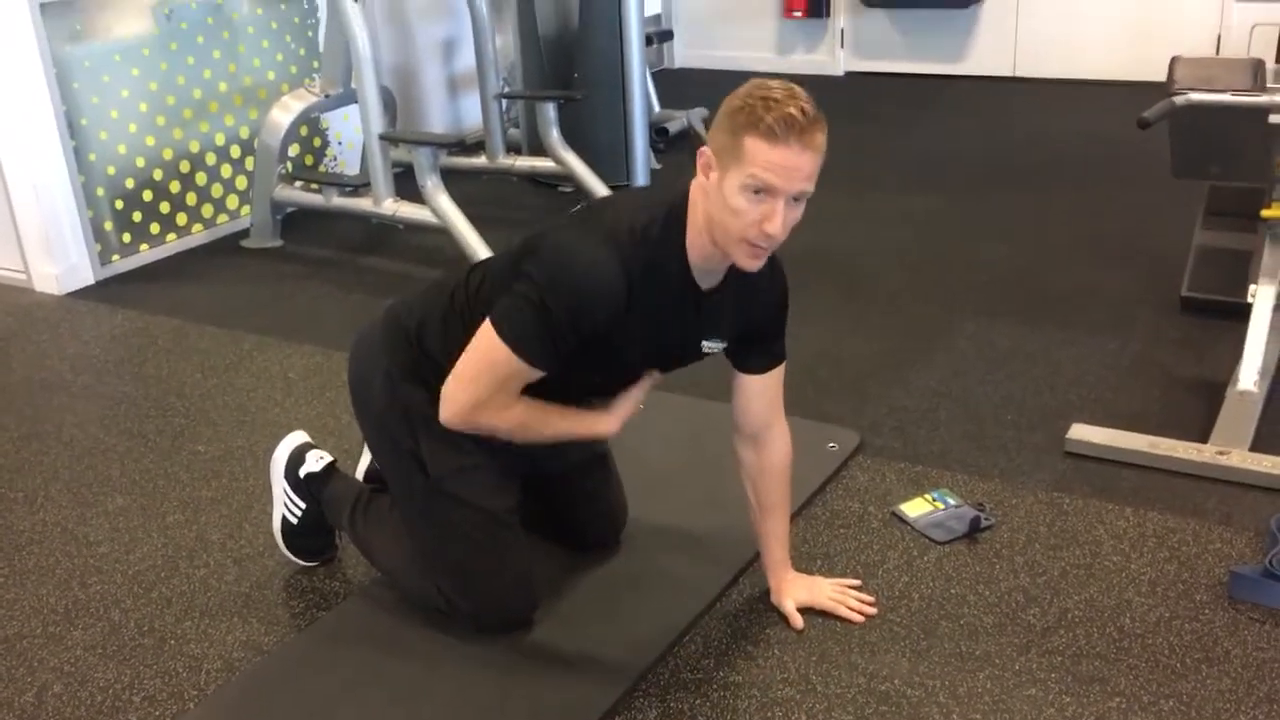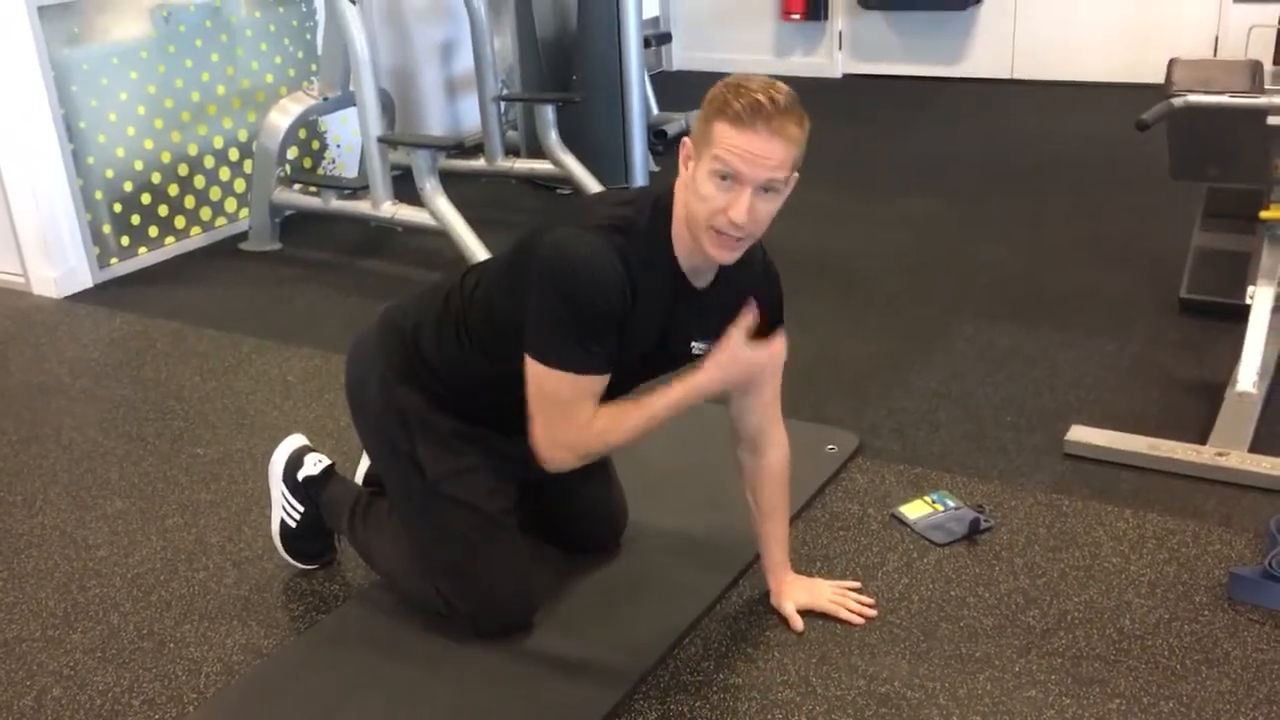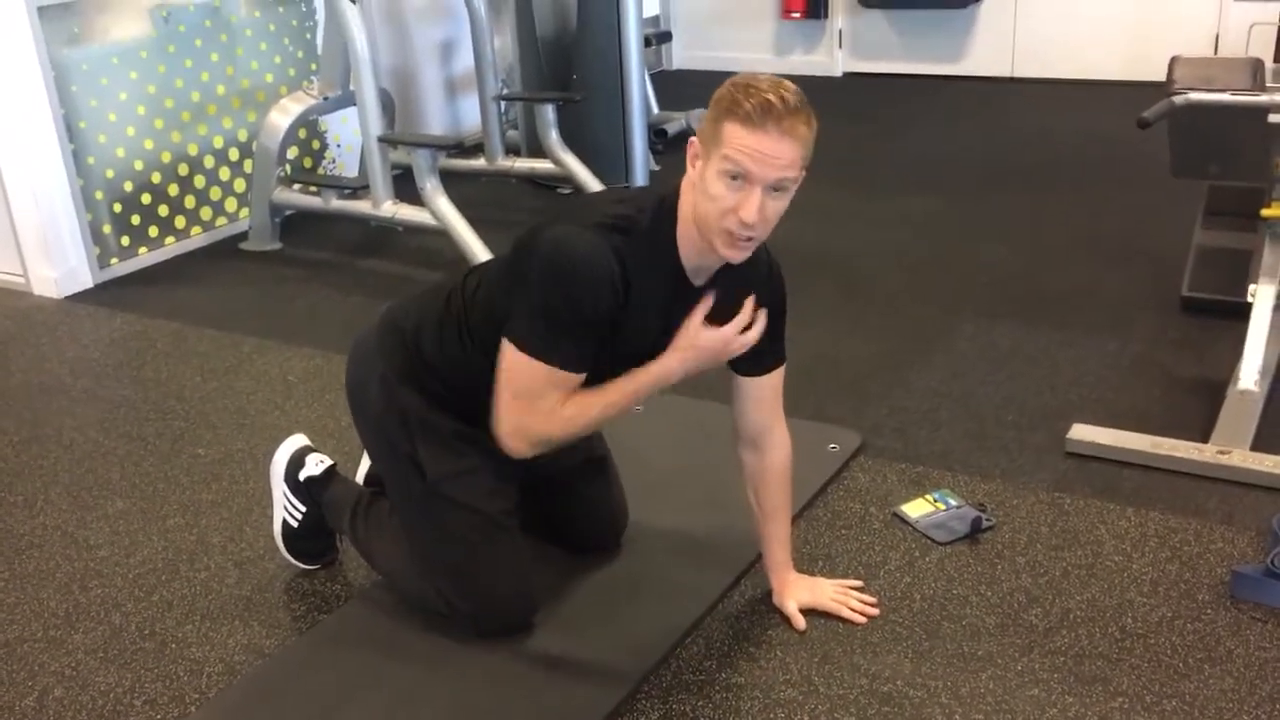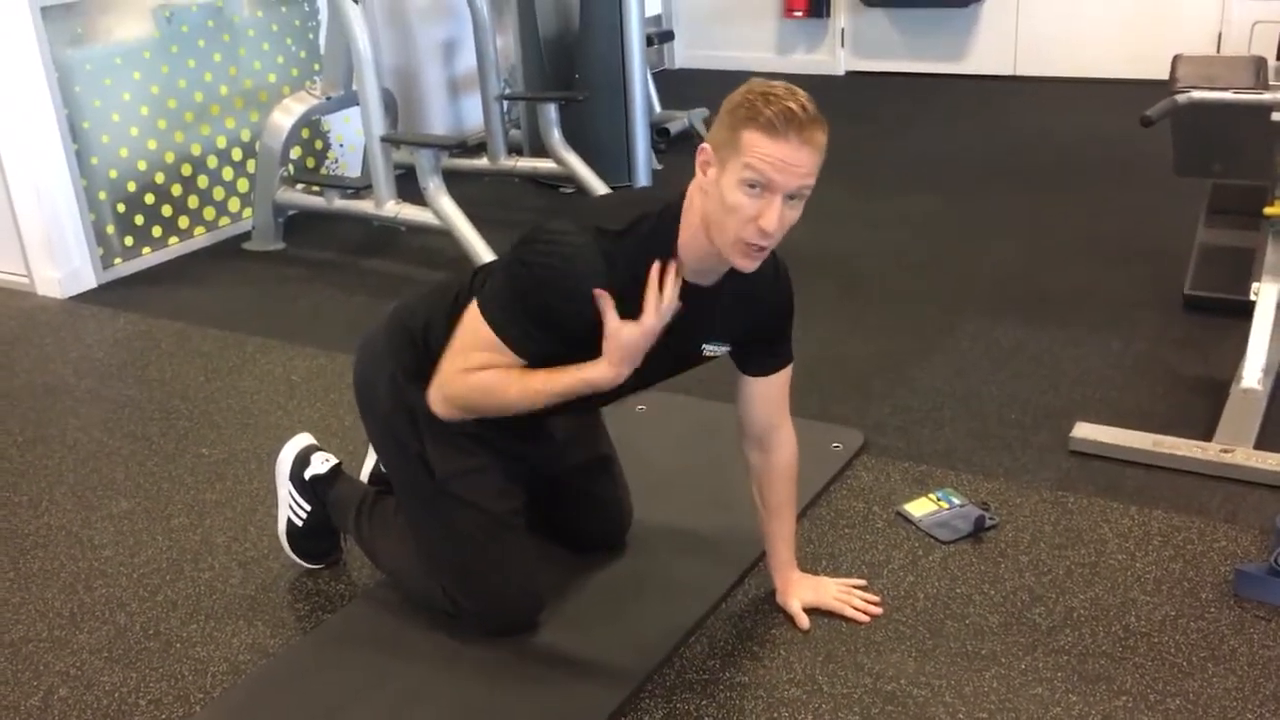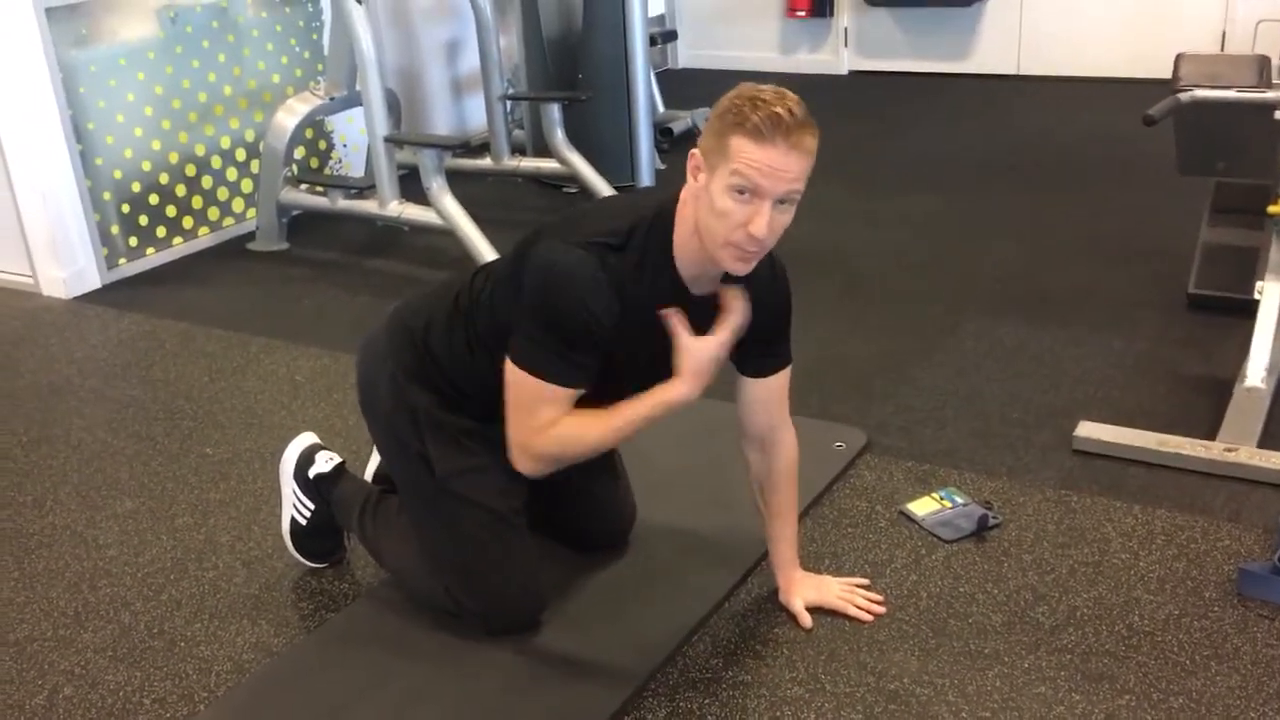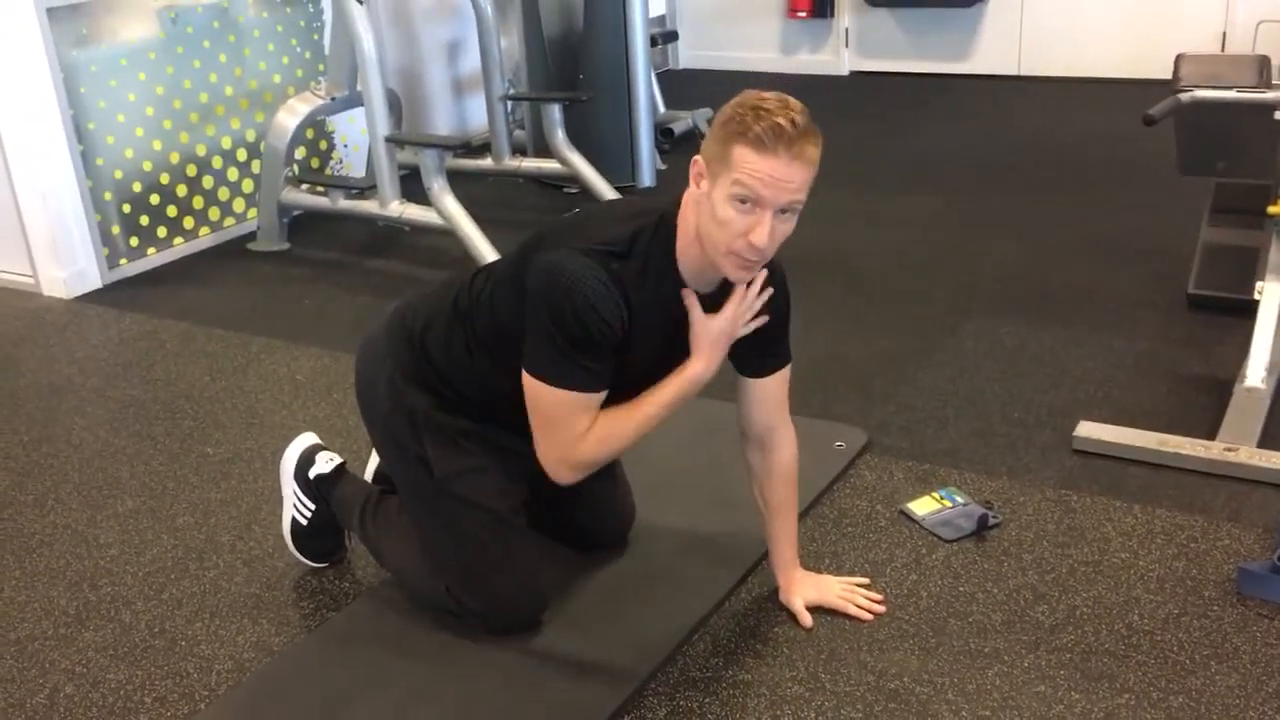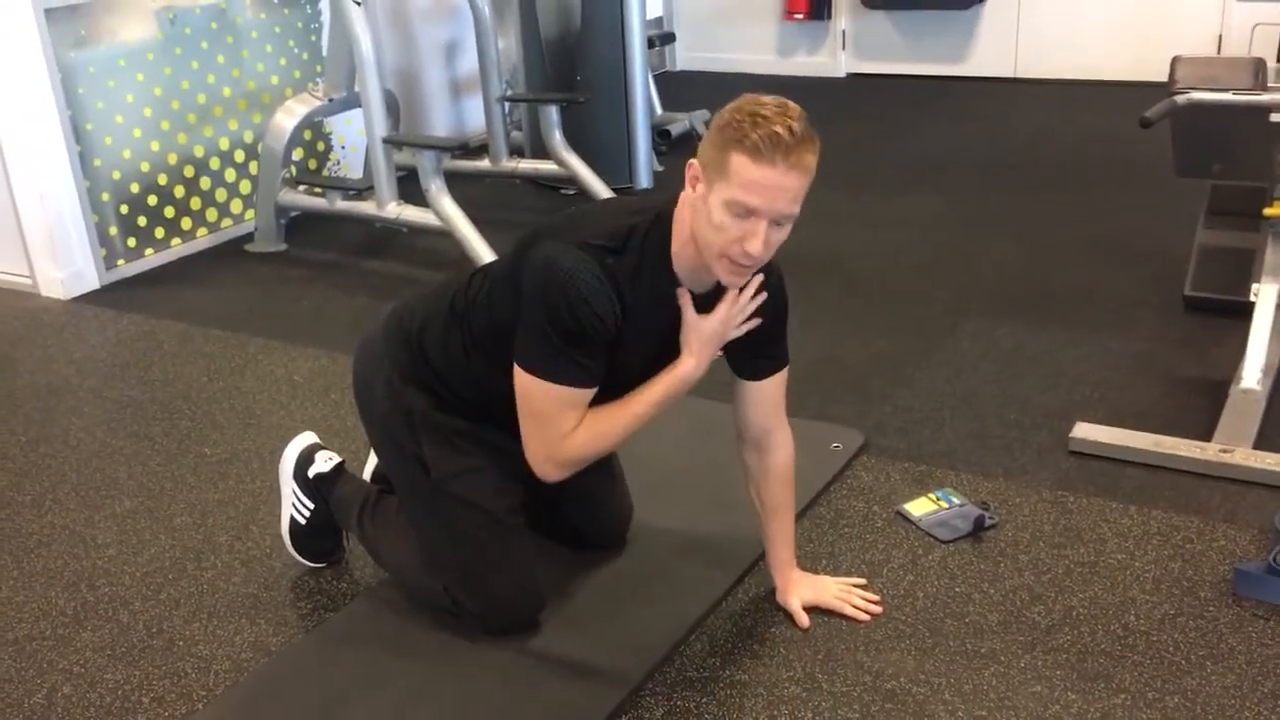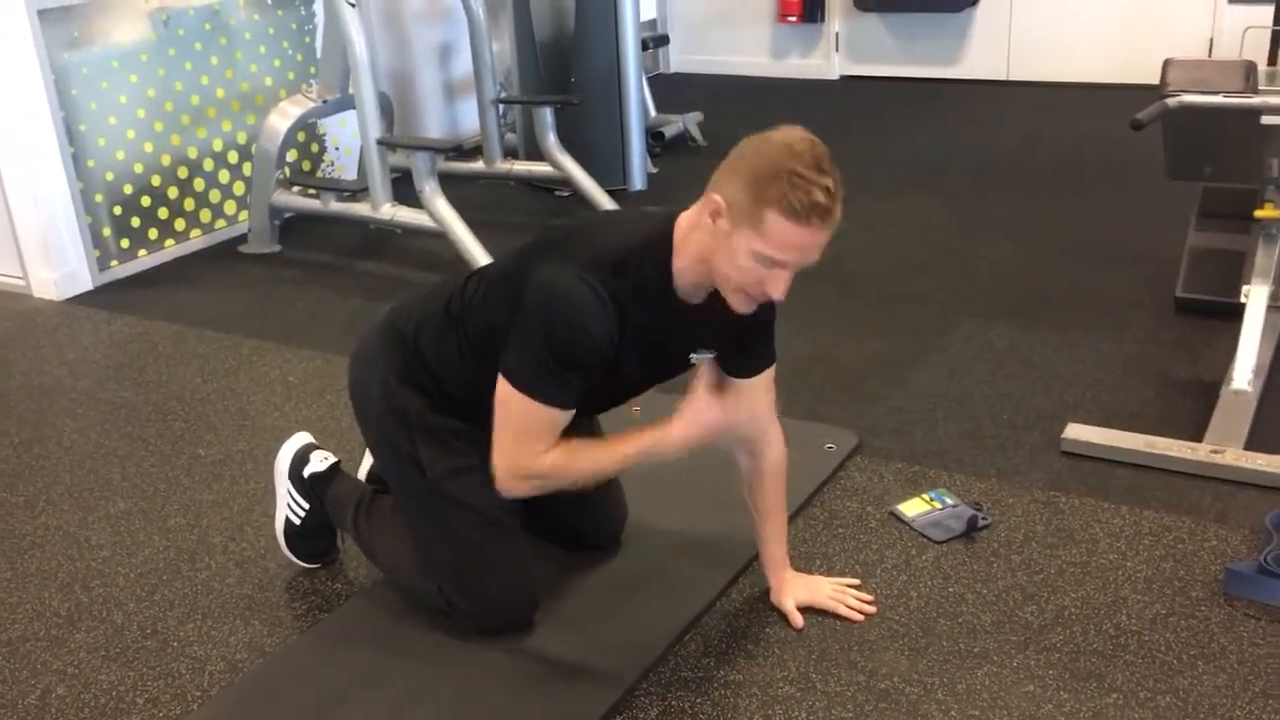
dt=0.2s
person 1, frame 1
left shoulder: (759, 283)
right shoulder: (593, 265)
left elbow: (761, 431)
right elbow: (463, 406)
left wrist: (781, 573)
right wrist: (604, 422)
left hip: (525, 382)
right hip: (417, 379)
left knee: (598, 530)
right knee: (498, 601)
left ankle: (412, 471)
right ankle: (324, 487)
person 1, frame 2
left shoulder: (750, 282)
right shoulder: (587, 258)
left elbow: (760, 433)
right elbow: (562, 446)
left wrist: (781, 576)
right wrist: (707, 377)
left hip: (515, 392)
right hip: (414, 383)
left knee: (597, 533)
right knee: (497, 604)
right ankle: (320, 490)
person 1, frame 3
left shoulder: (754, 280)
right shoulder: (587, 254)
left elbow: (762, 435)
right elbow: (523, 433)
left wrist: (784, 576)
right wrist: (673, 365)
left hip: (519, 382)
right hip: (413, 382)
left knee: (598, 533)
right knee: (498, 606)
right ankle: (322, 492)
person 1, frame 4
left shoulder: (763, 285)
right shoulder: (577, 257)
left elbow: (768, 434)
right elbow: (452, 392)
left wrist: (787, 574)
right wrist: (608, 370)
left hip: (527, 378)
right hip: (419, 379)
left knee: (602, 532)
right knee: (502, 604)
right ankle: (327, 489)
person 1, frame 5
left shoulder: (757, 284)
right shoulder: (577, 269)
left elbow: (768, 433)
right elbow: (533, 451)
left wrist: (790, 573)
right wrist: (682, 387)
left hip: (530, 387)
right hip: (423, 381)
left knee: (605, 530)
right knee: (505, 602)
right ankle: (333, 489)
person 1, frame 6
left shoulder: (758, 285)
right shoulder: (582, 275)
left elbow: (768, 434)
right elbow: (565, 459)
left wrist: (789, 573)
right wrist: (699, 366)
left hip: (522, 385)
right hip: (421, 382)
left knee: (604, 531)
right knee: (507, 601)
right ankle: (333, 487)
person 1, frame 7
left shoulder: (755, 285)
right shoulder: (577, 271)
left elbow: (765, 436)
right elbow: (552, 455)
left wrist: (786, 572)
right wrist: (690, 364)
left hip: (522, 383)
right hip: (419, 382)
left knee: (602, 530)
right knee: (504, 602)
left ankle: (458, 472)
right ankle: (331, 488)
person 1, frame 8
left shoulder: (745, 289)
right shoulder: (578, 293)
left elbow: (757, 436)
right elbow: (519, 469)
left wrist: (779, 571)
right wrist: (676, 436)
left hip: (511, 381)
right hip: (414, 383)
left knee: (598, 525)
right knee: (498, 601)
left ankle: (442, 472)
right ankle: (328, 489)
